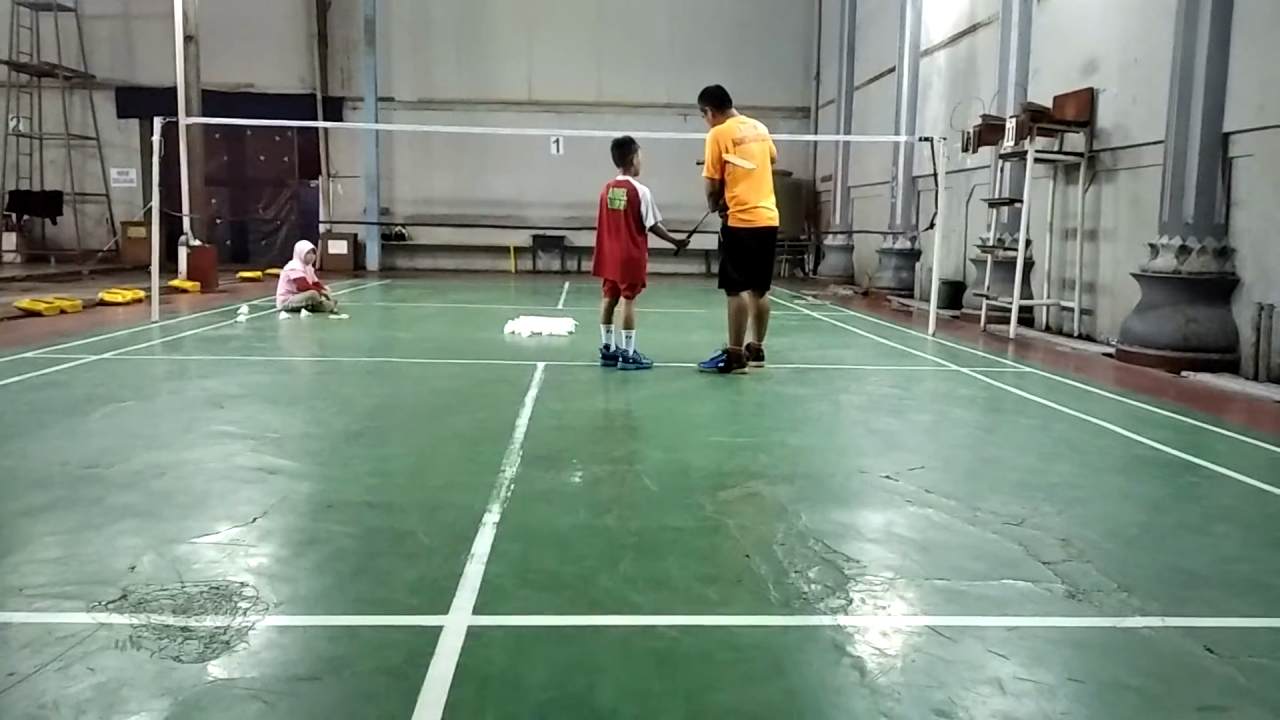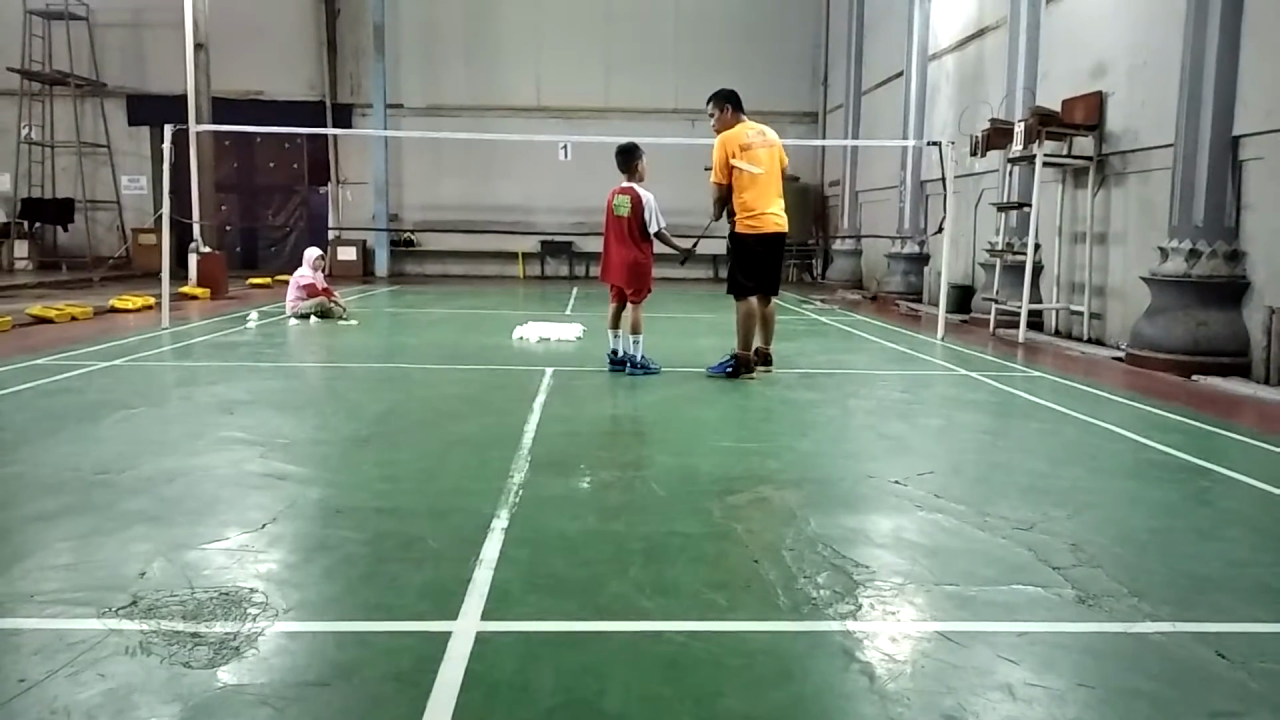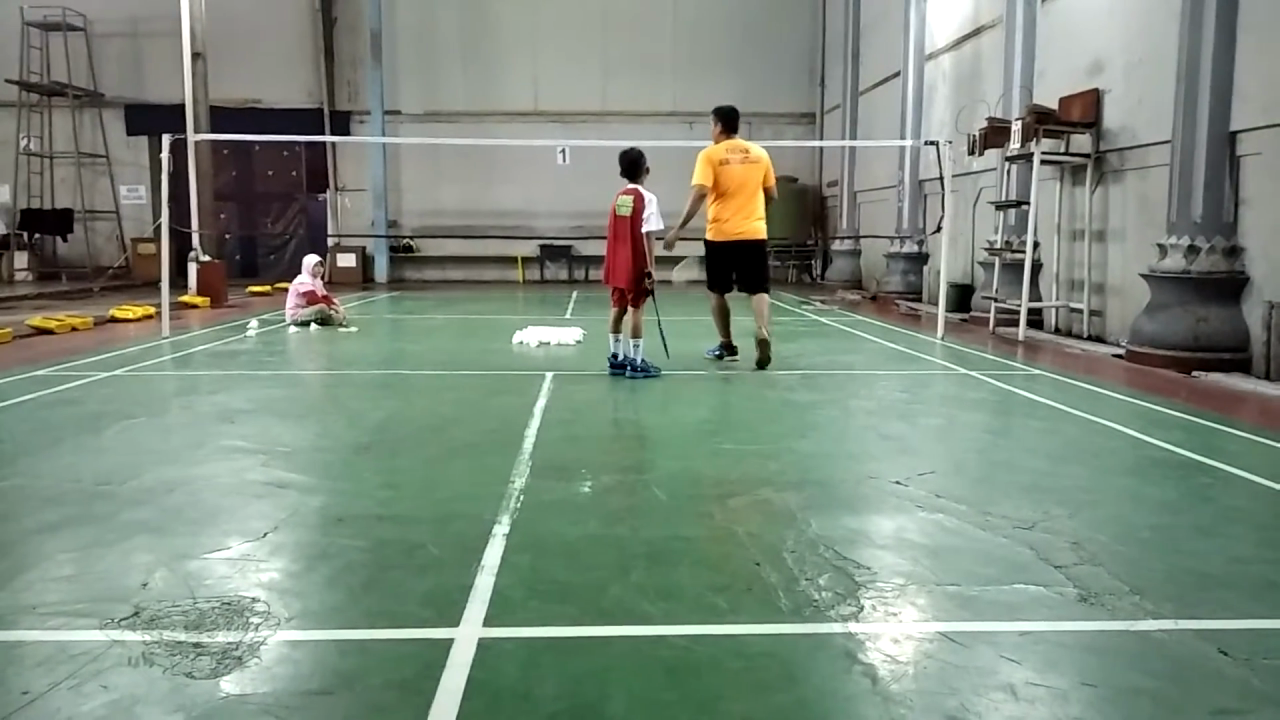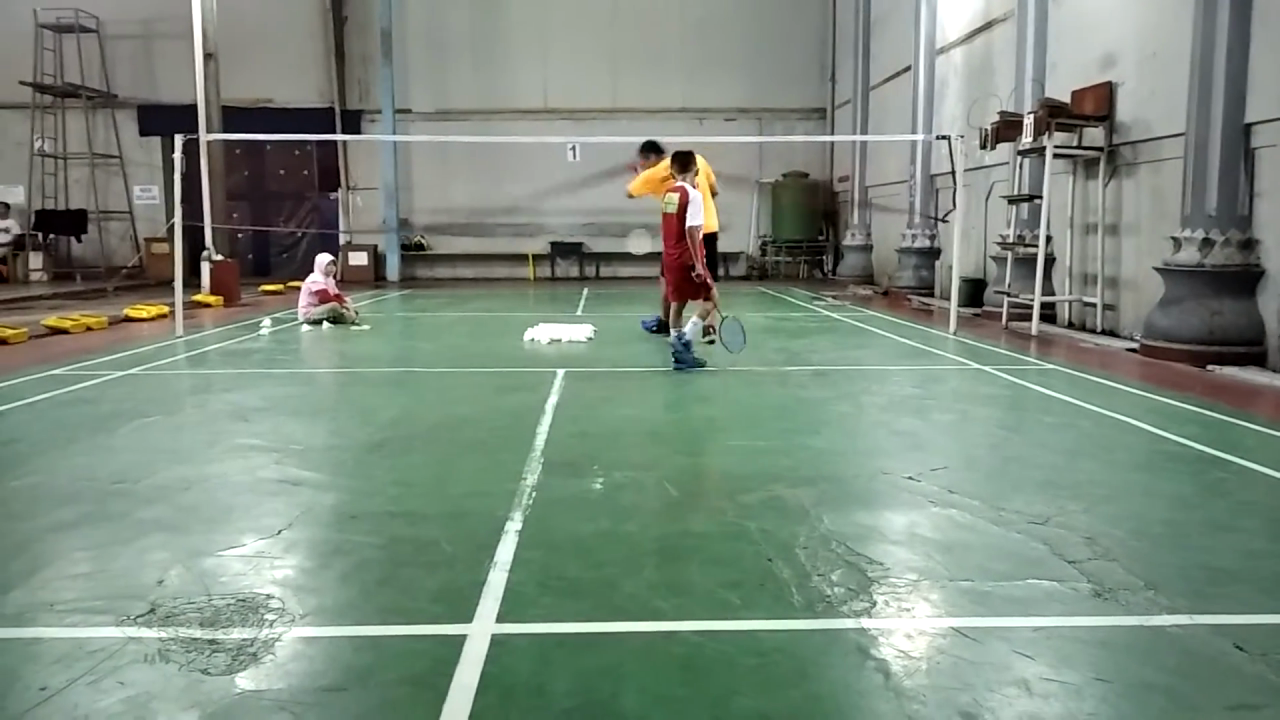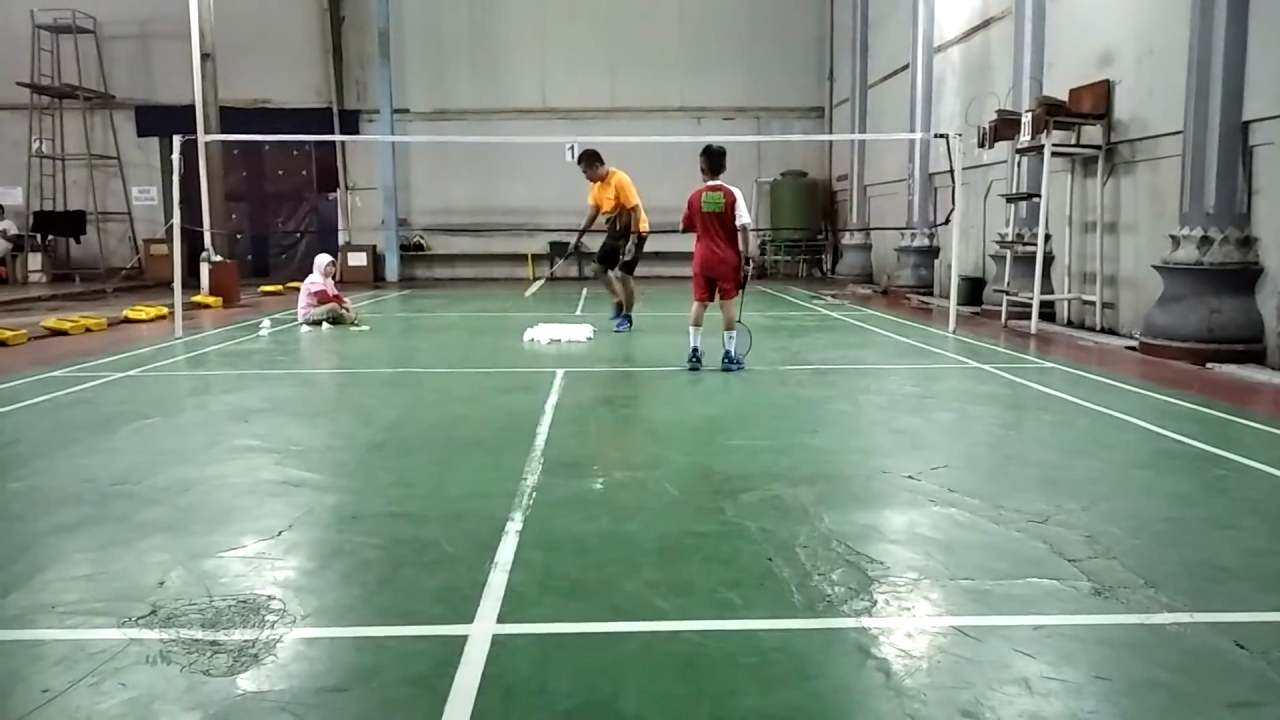
dt=1s
person 1, frame 1
left shoulder: (719, 134)
right shoulder: (759, 127)
left elbow: (712, 185)
right elbow: (772, 157)
left wrist: (714, 206)
left hip: (741, 221)
right hip: (768, 218)
left knee: (737, 289)
right knee: (759, 289)
left ankle: (735, 355)
right ankle: (757, 350)
person 1, frame 2
left shoulder: (727, 139)
right shoulder: (770, 134)
left elbow: (720, 190)
right elbow: (783, 169)
left wrist: (717, 213)
left hip: (749, 227)
right hip: (777, 224)
left knee: (746, 294)
right knee: (765, 294)
left ankle: (743, 360)
right ankle: (764, 354)
person 1, frame 3
left shoulder: (710, 154)
right shoulder: (760, 154)
left elbow: (699, 194)
right elbow: (771, 194)
left wrist: (678, 229)
left hip: (720, 234)
right hip: (754, 234)
left knee: (718, 292)
right knee: (758, 290)
left ankle: (727, 346)
right ankle: (762, 335)
person 1, frame 4
left shoulder: (654, 174)
right shoulder: (697, 160)
left elbow: (629, 192)
right elbow: (714, 191)
left wrist: (639, 171)
right hip: (709, 228)
left ankle: (663, 322)
right ankle: (708, 327)
person 1, frame 5
left shoulder: (620, 180)
right shoulder: (595, 184)
left elbow: (636, 211)
right elbow: (593, 212)
left wrist: (632, 240)
right wrist: (579, 236)
left hip: (634, 231)
right hip: (615, 232)
left knee: (623, 274)
right knee: (599, 267)
left ankle: (627, 315)
right ankle: (619, 302)
person 2, frame 1
left shoulder: (607, 189)
right shoulder: (640, 191)
left elbow: (605, 224)
right elbow: (653, 225)
right wrist: (675, 241)
left hip: (609, 255)
right hip: (631, 256)
left knee: (609, 299)
right knee: (627, 301)
left ankle: (608, 349)
right ankle: (628, 354)
person 2, frame 2
left shoulder: (613, 195)
right shoulder: (644, 197)
left elbow: (614, 229)
right elbow: (657, 231)
right wrist: (680, 249)
left hip: (616, 260)
right hip: (637, 261)
left knee: (616, 304)
right knee: (635, 306)
left ankle: (616, 354)
right ankle: (636, 359)
person 2, frame 3
left shoulder: (618, 197)
right shoulder: (647, 199)
left elbow: (613, 232)
right elbow: (648, 235)
right wrist: (650, 268)
left hip: (617, 265)
right hip: (635, 266)
left knee: (618, 309)
right knee: (635, 310)
left ankle: (616, 359)
right ankle: (636, 363)
person 2, frame 4
left shoulder: (667, 194)
right shoulder: (693, 194)
right elbow: (691, 230)
right wrist: (697, 263)
left hip: (670, 257)
right hip: (687, 258)
left knee: (677, 303)
right knee: (709, 299)
left ankle: (681, 354)
right ankle: (685, 338)
person 2, frame 5
left shoulder: (695, 196)
right shoulder: (733, 194)
left elbow: (685, 227)
right elbow: (744, 228)
right wrist: (746, 257)
left hip: (703, 258)
right hip: (728, 259)
left knee: (700, 303)
right knee: (727, 304)
left ankle: (694, 352)
right ankle: (729, 355)
